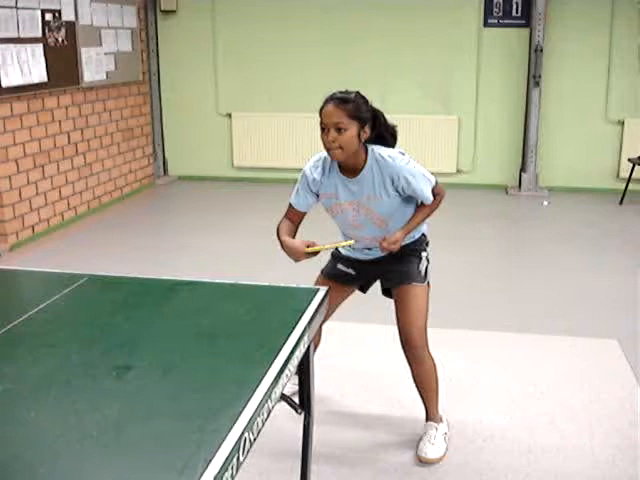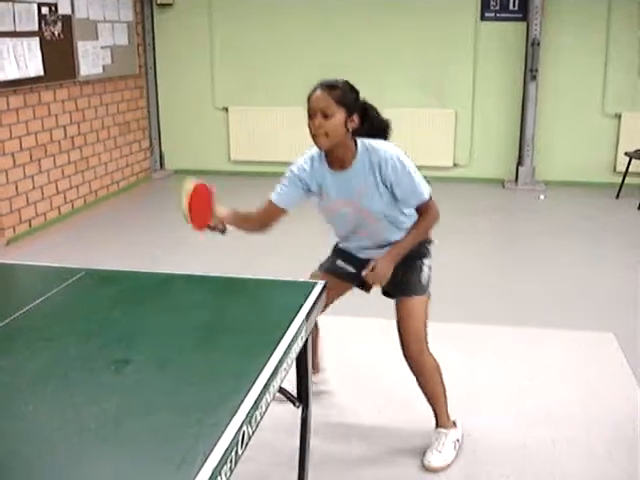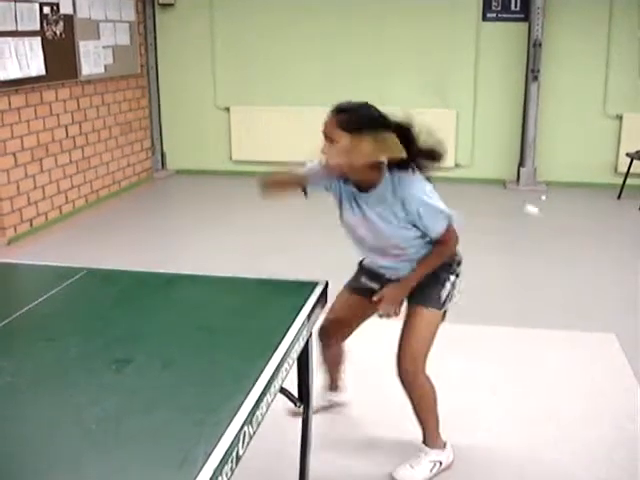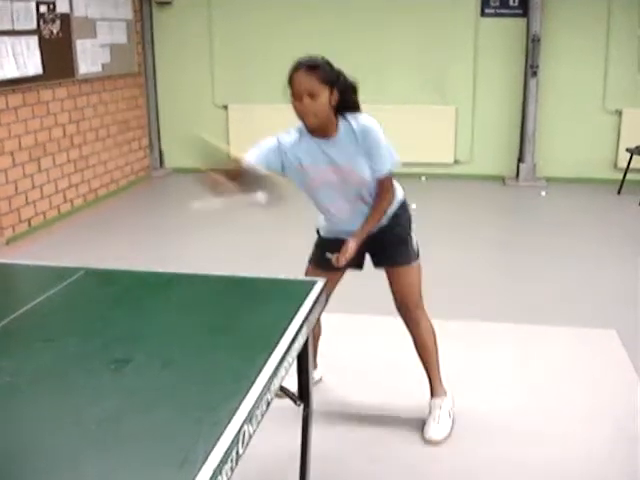
dt=1s
person 1, frame 1
left shoulder: (394, 165)
right shoulder: (317, 171)
left elbow: (436, 196)
right elbow: (288, 221)
left wrist: (403, 231)
right wrist: (288, 242)
left hip: (404, 250)
right hip: (351, 252)
left knee: (413, 341)
left ankle: (435, 421)
person 1, frame 2
left shoulder: (385, 158)
right shoulder: (307, 169)
left elbow: (430, 214)
right elbow: (262, 219)
left wrist: (391, 258)
right wrist: (228, 216)
left hip: (406, 251)
right hip: (352, 251)
left knee: (414, 348)
left ankle: (447, 427)
right ankle: (311, 371)
person 1, frame 3
left shoulder: (408, 186)
right shoulder: (332, 174)
left elbow: (448, 242)
right elbow: (269, 185)
left wrist: (403, 286)
right wrist: (317, 170)
left hip: (431, 272)
right hip: (379, 268)
left knee: (408, 366)
right knee: (329, 330)
left ankle: (436, 448)
right ankle: (333, 390)
person 1, frame 4
left shoulder: (363, 129)
right shoulder: (289, 145)
left elbow: (384, 192)
right elbow: (241, 168)
left wrist: (356, 241)
right wrist: (223, 175)
left hip: (390, 224)
right hip: (334, 232)
left knee: (412, 312)
left ankle: (439, 396)
right ankle: (306, 373)
